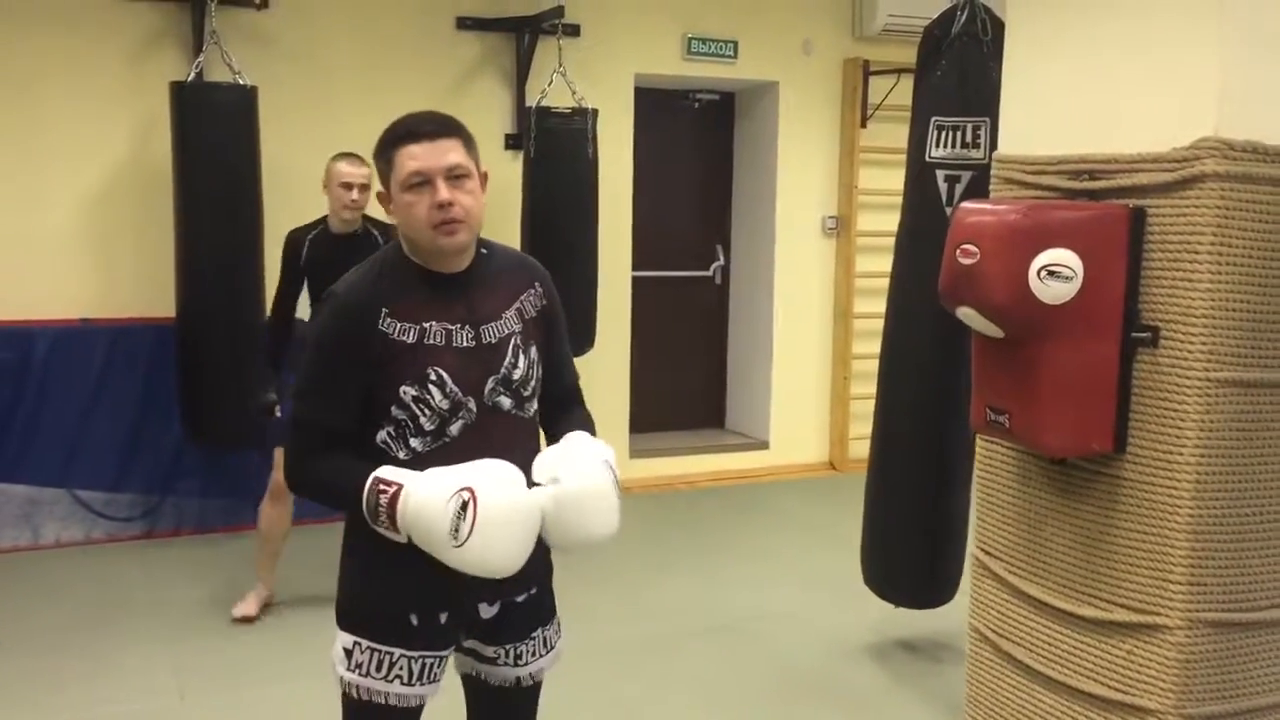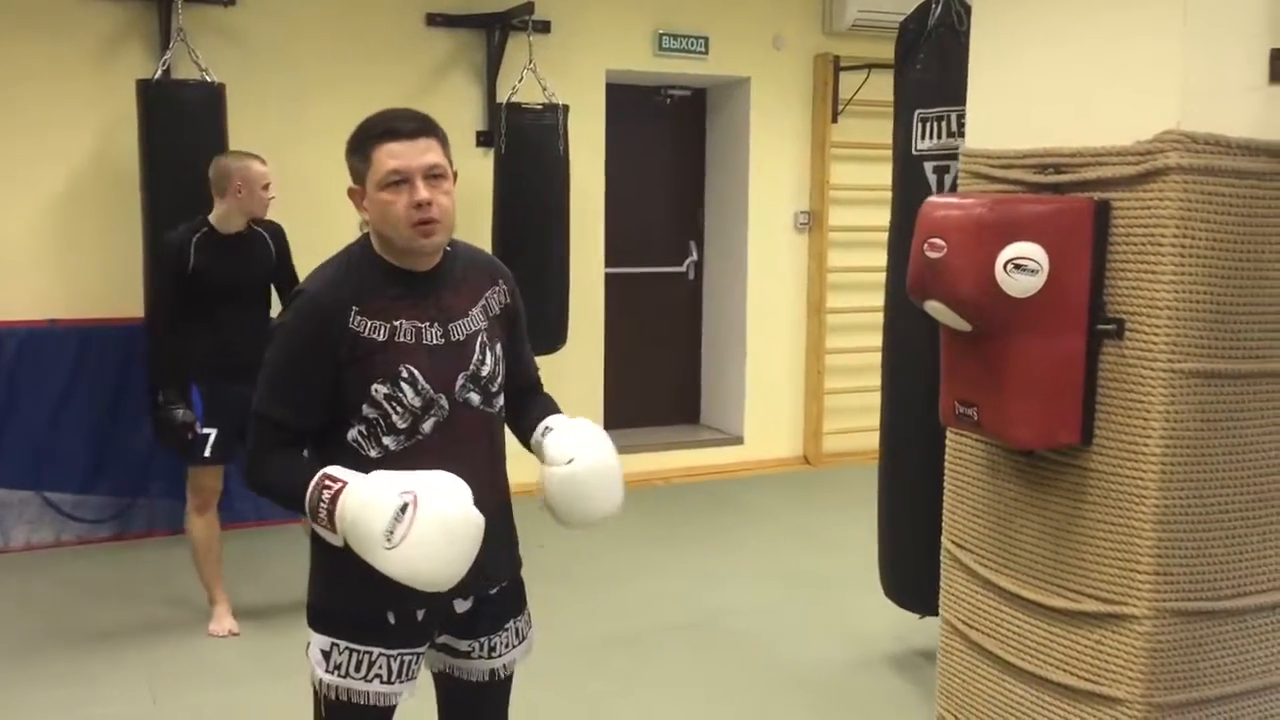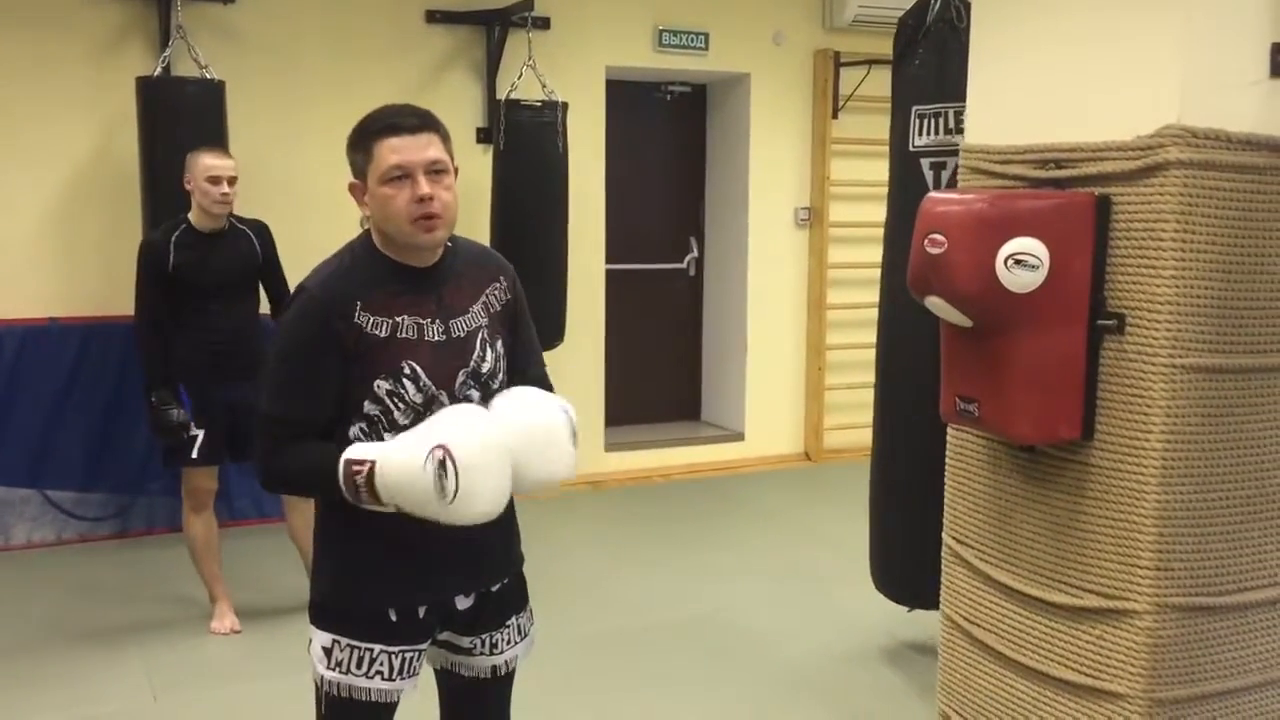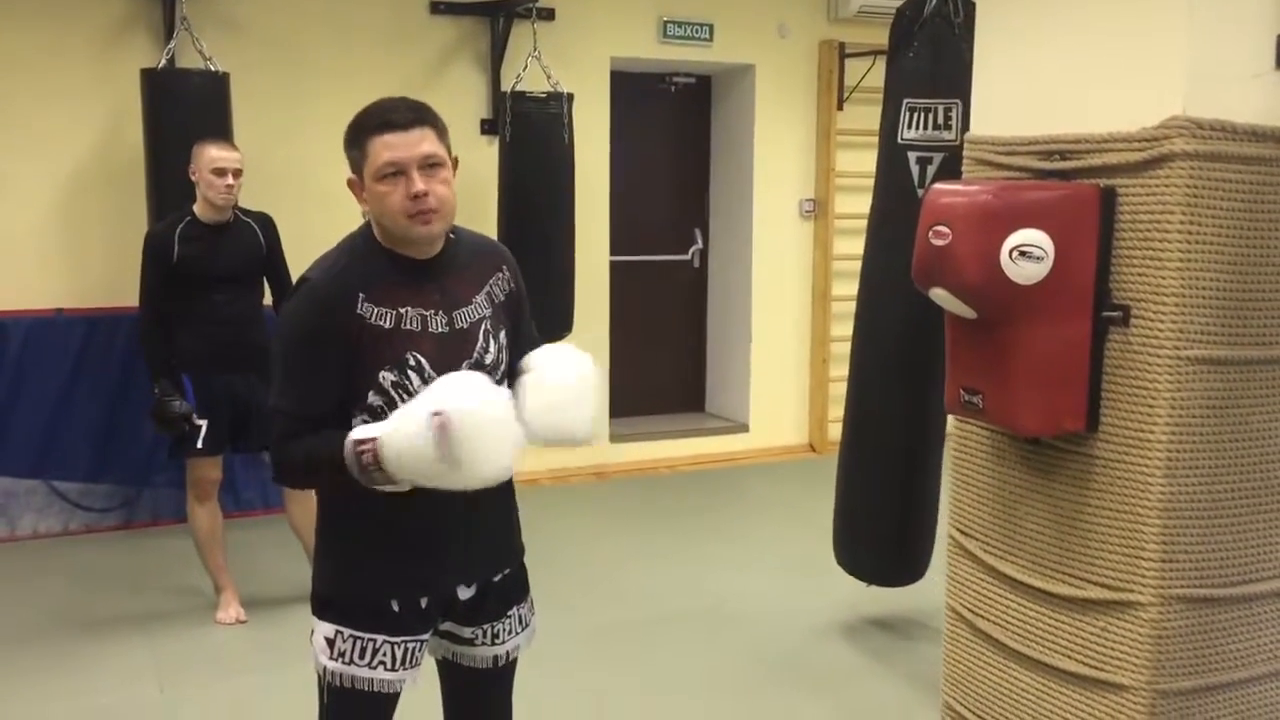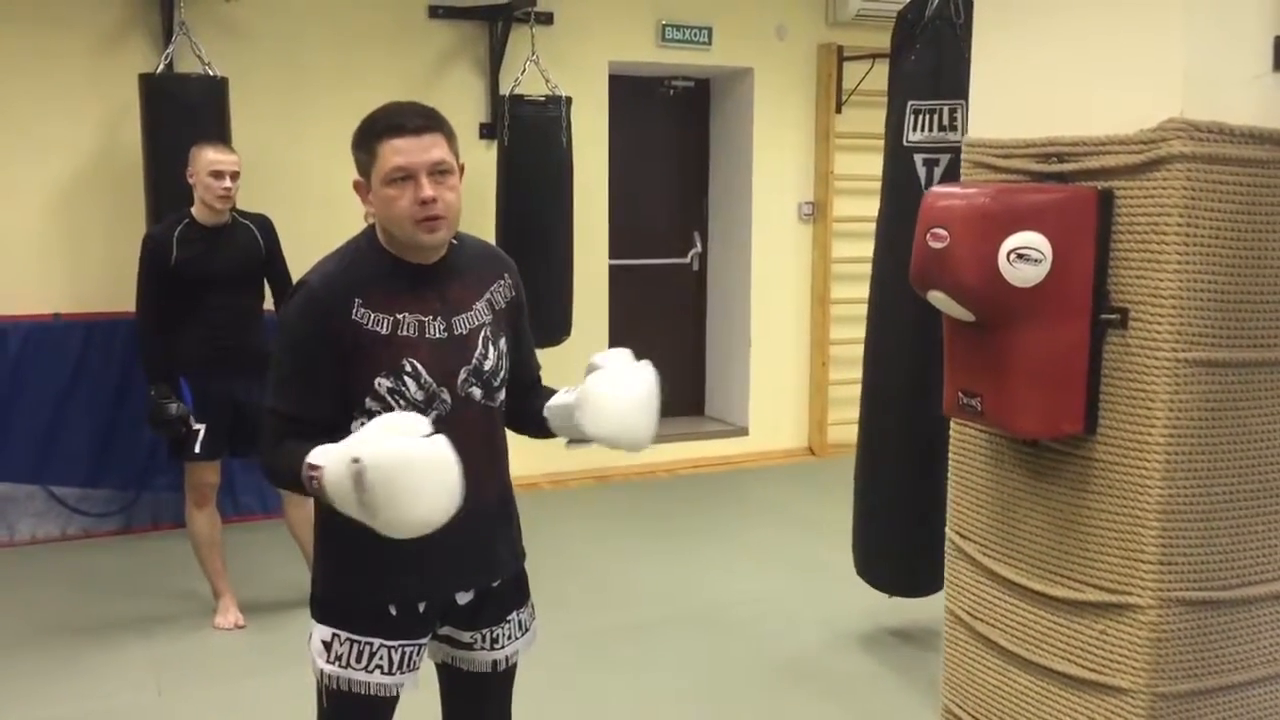
dt=0.7s
person 1, frame 1
left shoulder: (527, 282)
right shoulder: (357, 306)
left elbow: (562, 399)
right elbow: (307, 462)
left wrist: (581, 453)
right wrist: (402, 500)
left hip: (518, 570)
right hip: (396, 584)
person 1, frame 2
left shoulder: (490, 279)
right shoulder: (326, 303)
right elbow: (268, 458)
left wrist: (558, 436)
right wrist: (347, 502)
left hip: (485, 568)
right hip: (367, 587)
person 1, frame 3
left shoulder: (491, 274)
right shoulder: (328, 299)
left elbow: (532, 385)
right elbow: (278, 456)
right wrist: (385, 472)
left hip: (486, 565)
right hip: (368, 583)
person 1, frame 4
left shoulder: (492, 266)
right shoulder: (331, 292)
left elbow: (519, 382)
right elbow: (289, 453)
left hip: (487, 556)
right hip: (367, 573)
person 1, frame 5
left shoulder: (493, 272)
right shoulder: (328, 295)
right elbow: (283, 447)
left wrist: (579, 410)
right wrist: (332, 472)
left hip: (486, 560)
right hip: (369, 577)
person 2, frame 1
left shoulder: (388, 240)
right shoulder: (302, 241)
right elbow: (283, 309)
right wrist: (272, 373)
right knee: (282, 480)
right ankle: (262, 586)
person 2, frame 2
left shoulder: (270, 236)
right shoulder: (181, 246)
right elbow: (162, 324)
right wrist: (168, 391)
right hip: (207, 384)
right knee: (203, 492)
right ankle: (219, 603)
person 2, frame 3
left shoulder: (255, 234)
right shoulder: (161, 246)
left elbow: (281, 302)
right elbow: (149, 326)
right wrist: (159, 394)
left hip: (256, 378)
right hip: (195, 386)
right knee: (198, 492)
right ankle: (220, 602)
person 2, frame 4
left shoulder: (260, 227)
right shoulder: (167, 238)
left elbow: (284, 296)
right elbow: (152, 317)
right wrist: (162, 384)
left hip: (259, 369)
right hip: (198, 376)
right knee: (203, 482)
right ankle: (225, 592)
person 2, frame 5
left shoulder: (258, 229)
right shoulder: (164, 240)
left elbow: (286, 297)
right elbow: (150, 320)
right wrist: (159, 387)
left hip: (258, 372)
right hip: (197, 380)
right knee: (201, 486)
right ankle: (224, 597)
